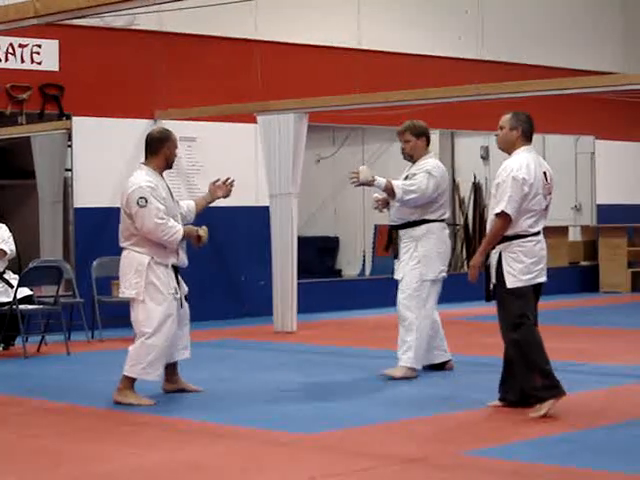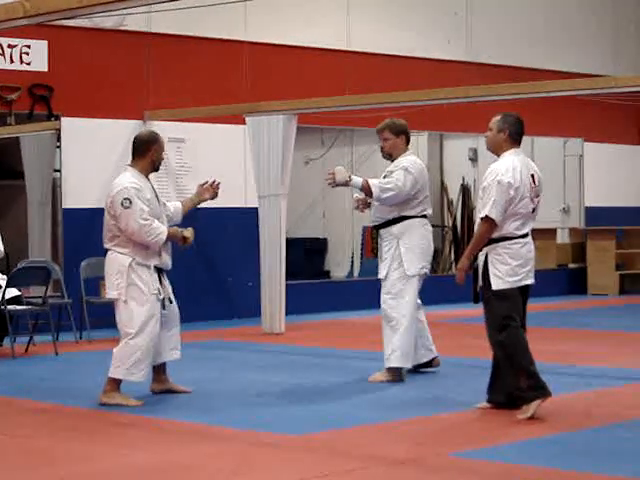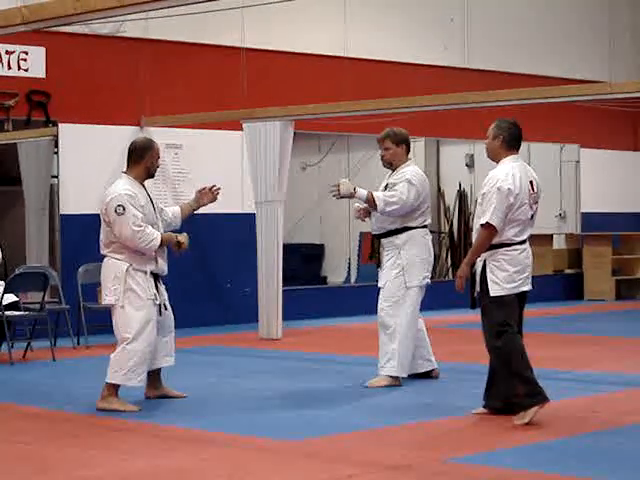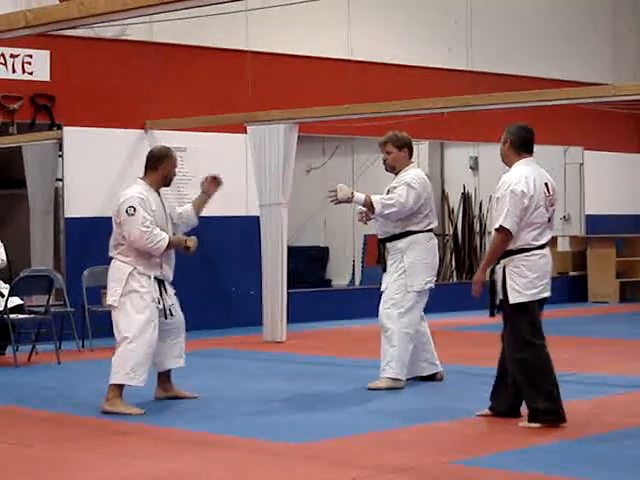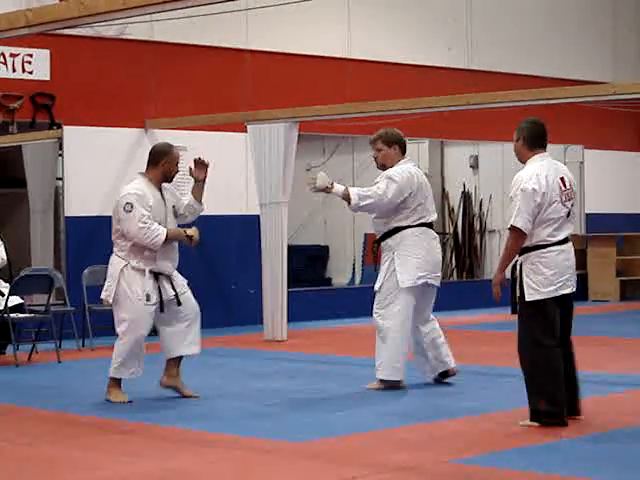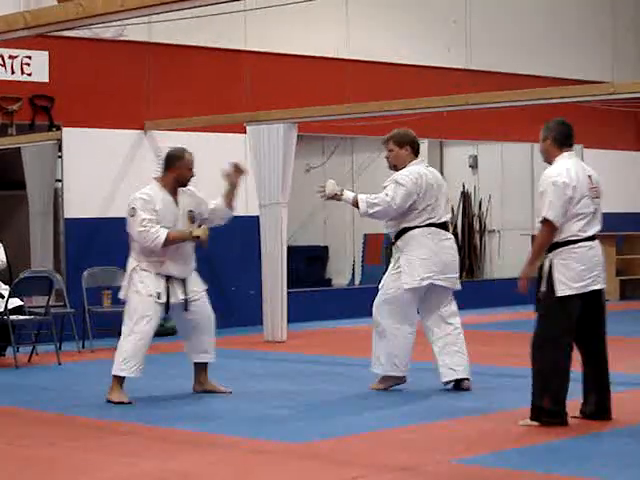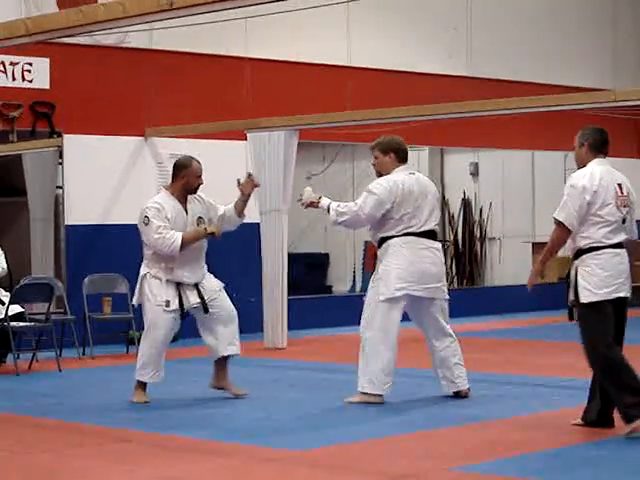
dt=0.4s
person 1, frame 1
left shoulder: (515, 166)
right shoulder: (539, 164)
left elbow: (504, 218)
left wrist: (480, 254)
left hip: (514, 254)
right hip: (530, 249)
left knee: (518, 327)
right knee: (519, 325)
left ankle: (545, 389)
right ankle: (516, 393)
person 1, frame 2
left shoulder: (501, 170)
right shoulder: (530, 168)
left elbow: (489, 222)
left wrist: (467, 257)
left hip: (502, 256)
right hip: (520, 251)
left knee: (504, 329)
right knee: (509, 326)
left ankle: (532, 391)
right ankle: (504, 395)
person 1, frame 3
left shoulder: (501, 176)
right shoulder: (528, 174)
left elbow: (489, 228)
left wrist: (466, 264)
left hip: (499, 263)
right hip: (517, 258)
left knee: (501, 335)
right knee: (505, 333)
left ankle: (529, 397)
right ankle: (501, 401)
person 1, frame 4
left shoulder: (514, 179)
right shoulder: (543, 177)
left elbow: (504, 233)
left wrist: (482, 269)
left hip: (519, 268)
right hip: (537, 262)
left knee: (526, 343)
right knee: (515, 339)
left ankle: (548, 411)
right ankle: (505, 404)
person 1, frame 5
left shoulder: (527, 178)
right shoulder: (563, 171)
left elbow: (518, 232)
right elbow: (566, 218)
left wrist: (500, 270)
left hip: (539, 265)
right hip: (563, 259)
left knee: (537, 342)
right knee: (559, 339)
left ankle: (549, 412)
right ankle: (568, 404)
person 1, frame 6
left shoulder: (557, 173)
right shoulder: (587, 172)
left elbow: (549, 226)
left wrist: (530, 265)
left hip: (567, 262)
right hip: (591, 258)
left knee: (550, 341)
right knee: (592, 339)
left ankle: (548, 411)
right ankle: (597, 406)
person 1, frame 7
left shoulder: (583, 178)
left elbow: (563, 229)
left wrist: (540, 264)
left hip: (594, 269)
left knee: (600, 346)
right knee: (608, 344)
right ankle: (598, 413)
person 2, frame 1
left shoulder: (155, 182)
right shoulder: (143, 185)
left elbow: (178, 212)
right elbow: (156, 228)
left wrist: (211, 197)
right wrist: (190, 233)
left hip: (161, 266)
right hip: (148, 267)
left knee: (176, 319)
right knee: (156, 329)
left ankle: (172, 379)
right ankle: (125, 389)
person 2, frame 2
left shoulder: (141, 184)
right shoulder: (127, 186)
left elbow: (164, 214)
right elbow: (141, 229)
left wrist: (198, 198)
right wrist: (176, 235)
left hip: (148, 268)
right hip: (132, 269)
left knee: (166, 319)
right knee: (140, 330)
left ankle: (160, 379)
right ankle: (111, 390)
person 2, frame 3
left shoulder: (138, 191)
right shoulder: (122, 193)
left elbow: (164, 218)
right elbow: (135, 236)
left wrist: (197, 202)
right wrist: (171, 240)
left hip: (144, 274)
right hip: (129, 275)
left knee: (162, 325)
right knee: (137, 335)
left ankle: (154, 385)
right ankle: (108, 396)
person 2, frame 4
left shoulder: (154, 197)
right shoulder: (135, 197)
left elbow: (181, 221)
right elbow: (145, 238)
left wrist: (205, 195)
right wrist: (182, 243)
left hip: (152, 277)
right hip: (133, 278)
left knee: (172, 326)
right knee: (138, 336)
left ankle: (165, 386)
right ankle: (113, 398)
person 2, frame 5
left shoulder: (167, 191)
right shoulder: (133, 194)
left elbow: (188, 212)
right elbow: (143, 234)
left wrist: (199, 183)
right wrist: (182, 235)
left hip: (163, 273)
right hip: (134, 273)
left knee: (187, 313)
right knee: (134, 331)
left ankle: (172, 375)
right ankle: (114, 385)
person 2, frame 6
left shoulder: (189, 195)
right shoulder: (143, 199)
left elbow: (218, 214)
right elbow: (148, 238)
left wrist: (232, 187)
right wrist: (188, 234)
left hip: (183, 276)
right hip: (149, 276)
left knee: (202, 322)
right knee: (139, 330)
left ankle: (202, 380)
right ankle: (116, 387)
person 2, frame 7
left shoulder: (200, 202)
right shoulder: (155, 208)
left elbow: (227, 219)
right elbow: (164, 243)
left wrist: (244, 197)
right wrist: (202, 232)
left hip: (196, 279)
right hip: (162, 282)
left knee: (225, 315)
right knee: (157, 336)
left ankle: (221, 376)
right ankle: (140, 387)
person 3, frame 1
left shoulder: (432, 169)
right shoulder: (413, 169)
left elbow: (411, 193)
left wrist: (375, 181)
right wrist: (386, 201)
left hip: (425, 241)
right hip: (413, 241)
left knee: (411, 301)
right knee: (422, 302)
left ankle: (408, 363)
right ankle: (439, 358)
person 3, frame 2
left shoulder: (410, 166)
right shoulder: (397, 167)
left elbow: (390, 190)
left wrist: (351, 181)
right wrist: (368, 201)
left hip: (408, 239)
right hip: (398, 240)
left knee: (396, 301)
right knee: (406, 300)
left ankle: (395, 365)
right ankle: (425, 355)
person 3, frame 3
left shoulder: (411, 177)
right shoulder: (395, 176)
left elbow: (395, 203)
left wrist: (356, 193)
right wrist: (368, 210)
left hip: (407, 249)
right hip: (397, 249)
left knee: (393, 309)
right knee: (406, 310)
left ankle: (392, 371)
right ankle: (425, 365)
person 3, frame 4
left shoulder: (413, 180)
right shoulder: (402, 180)
left elbow: (394, 206)
left wrist: (355, 197)
right wrist: (371, 213)
left hip: (412, 253)
right hip: (405, 253)
left knee: (394, 311)
right knee: (410, 313)
left ankle: (393, 374)
right ankle: (429, 369)
person 3, frame 5
left shoulder: (399, 175)
right shoulder: (412, 173)
left elbow: (374, 198)
left wrist: (333, 188)
right wrist: (369, 205)
left hip: (407, 250)
right hip: (419, 248)
left knee: (390, 312)
right knee: (420, 314)
left ankle: (390, 376)
right ankle: (441, 365)
person 3, frame 6
left shoulder: (406, 178)
right shoulder: (433, 175)
left elbow: (384, 205)
left wrist: (344, 195)
left hip: (418, 250)
right hip: (440, 247)
left knee: (389, 311)
right knee: (442, 315)
left ankle: (392, 372)
right ankle: (459, 374)
person 3, frame 7
left shoulder: (385, 185)
right shoulder: (427, 183)
left elbow: (357, 215)
left wrist: (321, 203)
left hip: (400, 258)
right hip: (429, 256)
left knee: (378, 325)
right knee: (437, 325)
left ankle: (371, 390)
right ankle: (457, 384)
